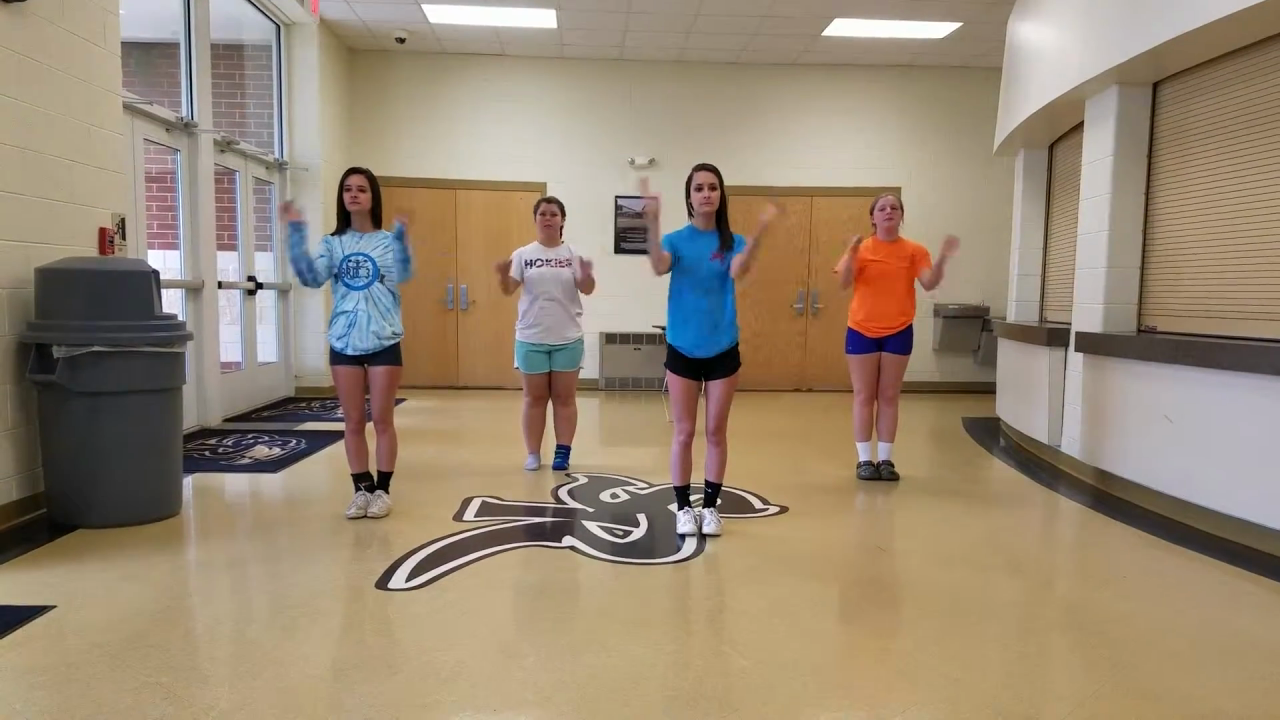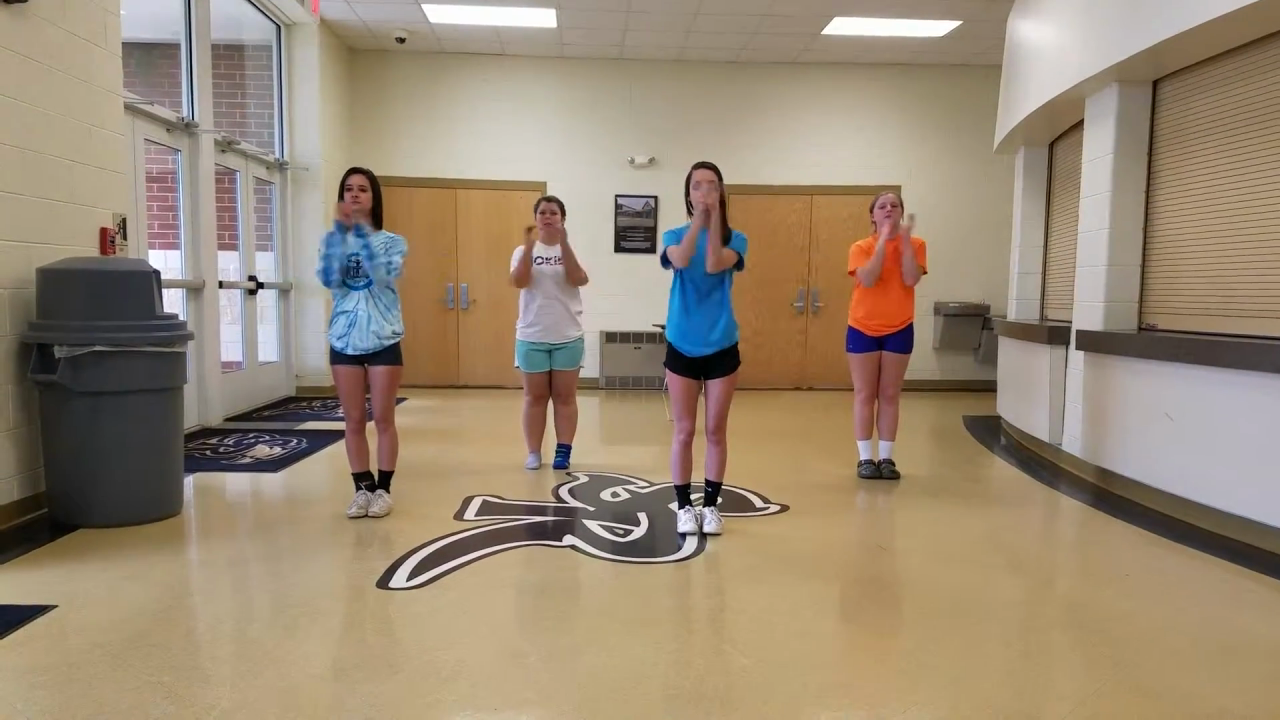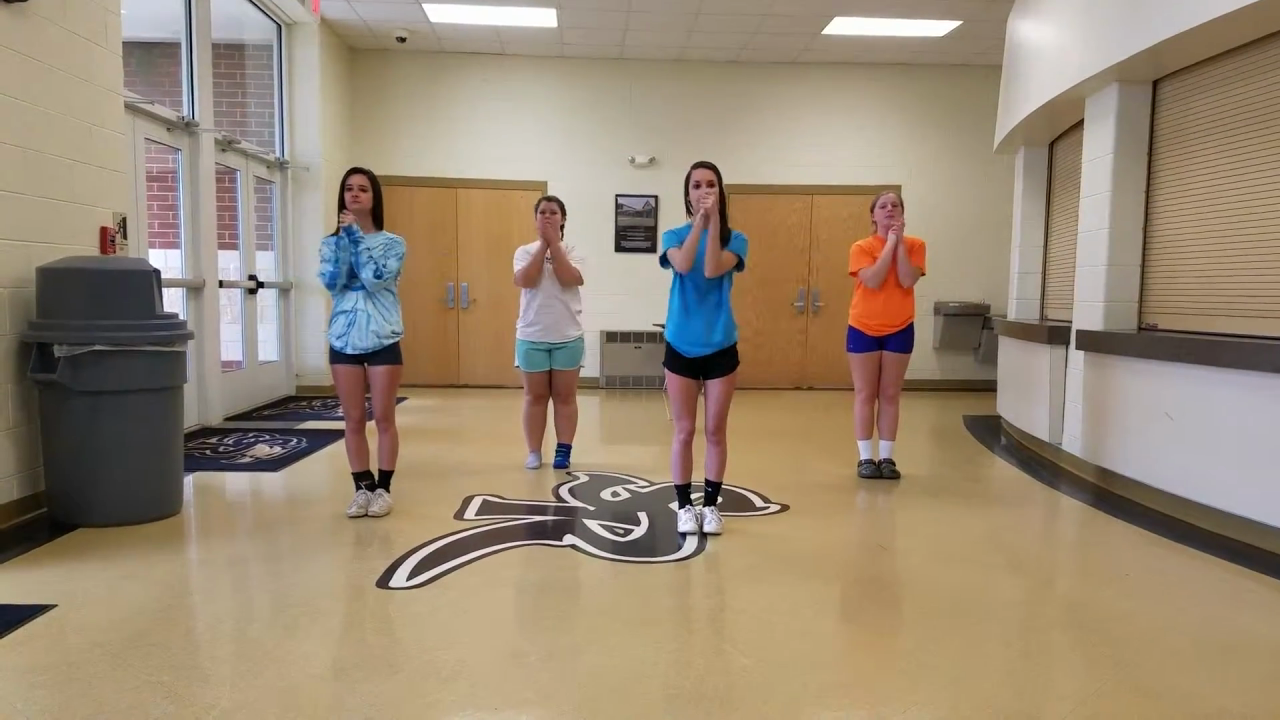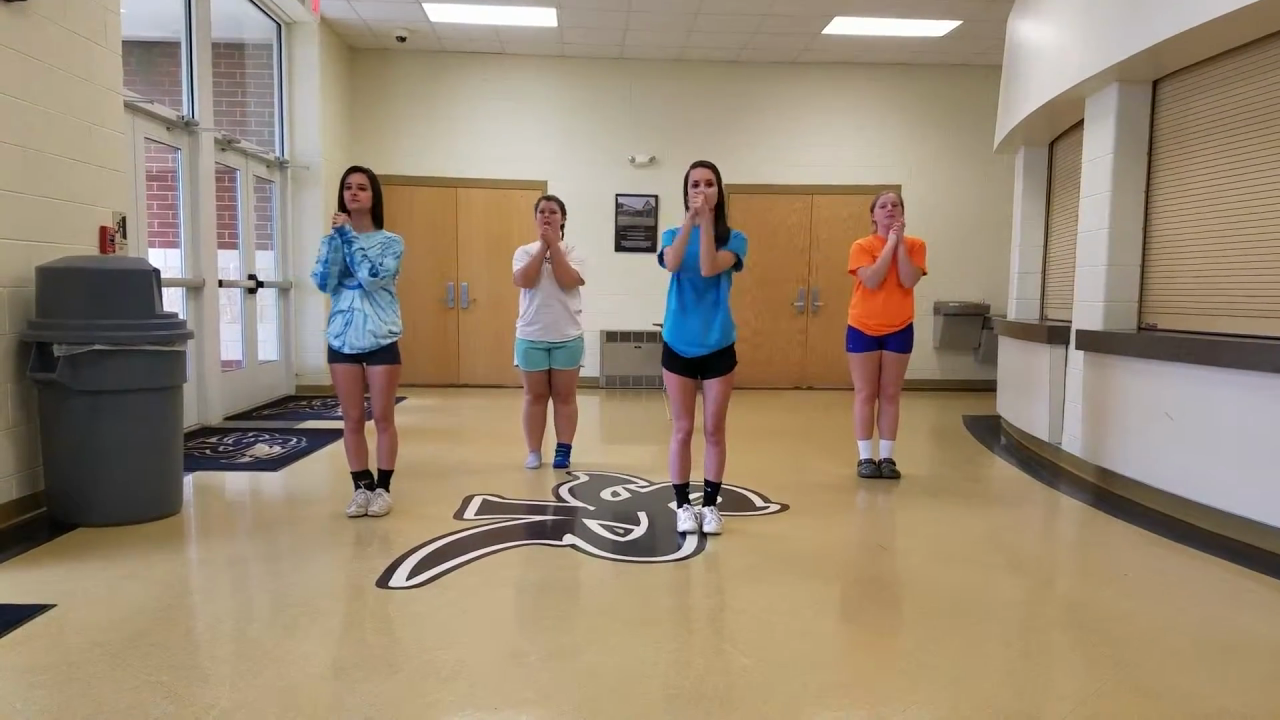
dt=0.1s
person 1, frame 1
left shoulder: (734, 241)
right shoulder: (674, 239)
left elbow: (737, 272)
right elbow: (659, 268)
left wrist: (761, 230)
right wrist: (652, 219)
left hip: (722, 349)
right hip: (682, 349)
left knee: (716, 432)
right knee: (684, 432)
left ankle: (710, 507)
right ankle: (684, 508)
person 1, frame 2
left shoulder: (734, 240)
right shoulder: (675, 237)
left elbow: (715, 266)
right elbow: (681, 261)
left wrist: (716, 214)
right wrist: (700, 219)
left hip: (722, 348)
right hip: (682, 348)
left knee: (715, 431)
right knee: (684, 431)
left ankle: (710, 505)
right ankle: (684, 506)
person 1, frame 3
left shoulder: (735, 239)
right shoulder: (674, 236)
left elbow: (713, 270)
right elbow: (683, 266)
left wrist: (714, 219)
right wrist: (699, 217)
left hip: (720, 347)
right hip: (681, 347)
left knee: (715, 431)
right knee: (684, 431)
left ankle: (711, 505)
right ankle: (684, 507)
person 1, frame 4
left shoulder: (734, 239)
right shoulder: (673, 235)
left elbow: (709, 269)
right elbow: (673, 264)
left wrist: (707, 219)
right wrist: (690, 217)
left hip: (718, 347)
right hip: (679, 346)
left knee: (714, 431)
right knee: (682, 431)
left ankle: (710, 505)
right ankle: (683, 506)
person 2, frame 1
left shoulder: (390, 240)
right shoulder: (333, 242)
left elbow: (401, 276)
right elbow: (310, 278)
left wrist: (401, 236)
right wrist: (296, 232)
left hip: (383, 342)
right hip: (344, 342)
left knee: (382, 420)
right knee: (352, 421)
left ankle: (381, 490)
right ankle: (360, 488)
person 2, frame 2
left shoulder: (391, 241)
right shoulder: (334, 241)
left elbow: (382, 275)
right elbow: (330, 279)
left wrist: (361, 230)
right wrist: (340, 231)
left hip: (383, 342)
right hip: (344, 342)
left knee: (383, 419)
right knee: (353, 421)
left ankle: (382, 489)
right ankle: (362, 488)
person 2, frame 3
left shoulder: (392, 243)
right shoulder: (331, 242)
left elbow: (376, 279)
right elbow: (331, 283)
left wrist: (355, 235)
right wrist: (343, 236)
left hip: (383, 341)
right hip: (344, 341)
left knee: (383, 418)
right knee: (354, 420)
left ankle: (383, 488)
right ankle: (362, 488)
person 2, frame 4
left shoulder: (391, 242)
right shoulder: (329, 241)
left elbow: (372, 278)
right elbow: (324, 283)
left wrist: (348, 234)
right wrist: (337, 236)
left hip: (381, 341)
right hip: (342, 341)
left knee: (382, 418)
right knee: (352, 420)
left ankle: (382, 488)
right ankle: (362, 487)
person 3, frame 1
left shoulder: (914, 249)
right shoulder: (861, 248)
left elbow: (929, 283)
right elbow: (844, 283)
left wrist: (942, 260)
right wrist: (850, 256)
left hip: (898, 332)
right hip: (862, 331)
left knee: (889, 396)
right knee: (864, 396)
left ankle: (885, 458)
right ankle: (864, 459)
person 3, frame 2
left shoulder: (915, 245)
right shoulder: (861, 247)
left elbow: (911, 279)
right elbow: (867, 280)
left wrist: (905, 240)
right wrist: (884, 240)
left hip: (898, 331)
right hip: (862, 329)
left knee: (889, 395)
right knee: (864, 395)
left ankle: (886, 458)
right ankle: (865, 458)
person 3, frame 3
left shoulder: (914, 245)
right shoulder: (862, 247)
left elbow: (908, 280)
right elbow: (872, 281)
left wrist: (899, 242)
right wrist: (889, 244)
left hip: (899, 330)
right hip: (863, 329)
left knee: (890, 395)
right knee: (865, 394)
left ankle: (886, 458)
right ankle: (865, 458)
person 3, frame 4
left shoulder: (914, 245)
right shoulder: (861, 246)
left elbow: (909, 281)
right elbow: (871, 281)
left wrist: (900, 242)
right wrist: (889, 243)
left hip: (898, 330)
right hip: (863, 329)
left knee: (890, 395)
right knee: (865, 394)
left ankle: (886, 458)
right ankle: (865, 457)
person 4, frame 1
left shoulder: (575, 254)
right shoulder: (522, 254)
left elbow: (587, 289)
right elbow: (508, 289)
left wrist: (587, 274)
right wrist: (503, 274)
left hip: (568, 338)
right hip: (532, 338)
left knee: (564, 397)
right knee: (534, 397)
left ankle: (563, 452)
right ankle: (533, 453)
person 4, frame 2
left shoulder: (571, 250)
right shoulder: (523, 250)
left elbow: (578, 280)
right elbow: (519, 281)
left wrist: (564, 244)
right wrist: (529, 246)
left hip: (568, 337)
right hip: (532, 337)
left knee: (565, 396)
right knee: (535, 396)
left ankle: (563, 451)
right ankle: (534, 453)
person 4, frame 3
left shoulder: (572, 251)
right shoulder: (525, 251)
left elbow: (569, 279)
right elbow: (524, 281)
left wrist: (554, 243)
right wrist: (542, 245)
left hip: (568, 336)
right hip: (531, 336)
left knee: (565, 396)
right knee: (535, 396)
left ankle: (563, 451)
right ankle: (534, 452)
person 4, frame 4
left shoulder: (572, 251)
right shoulder: (525, 251)
left elbow: (568, 281)
right elbow: (523, 281)
left wrist: (554, 244)
right wrist: (542, 246)
left hip: (567, 336)
right hip: (531, 336)
left knee: (564, 396)
right knee: (535, 396)
left ankle: (563, 451)
right ankle: (534, 452)
